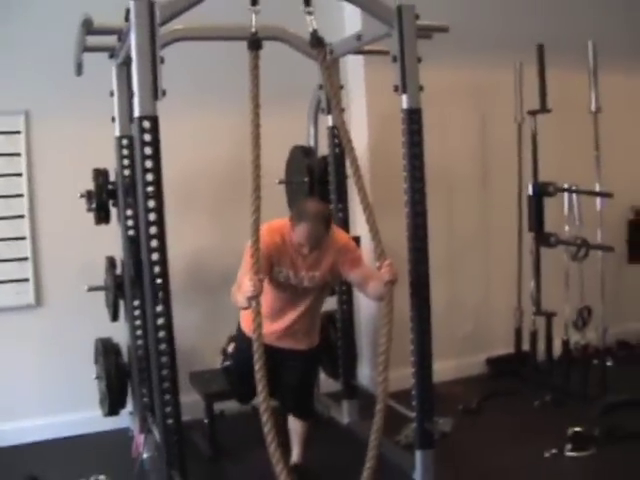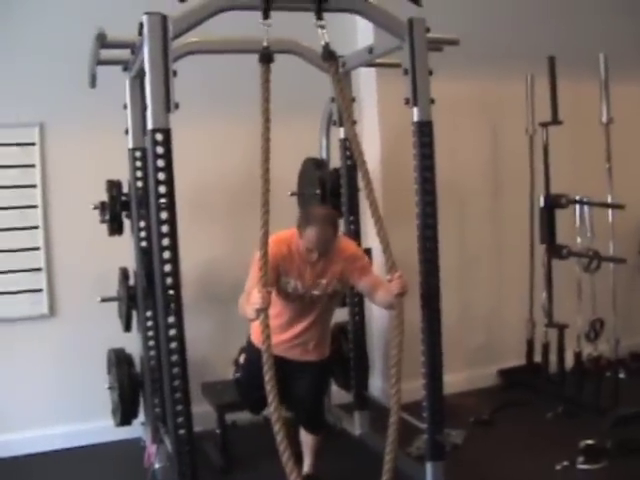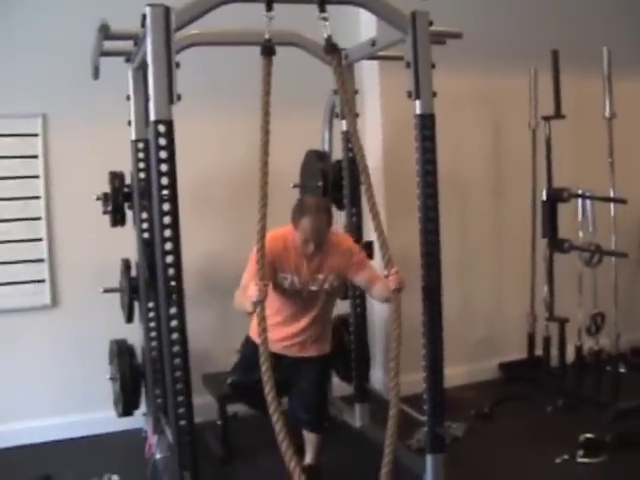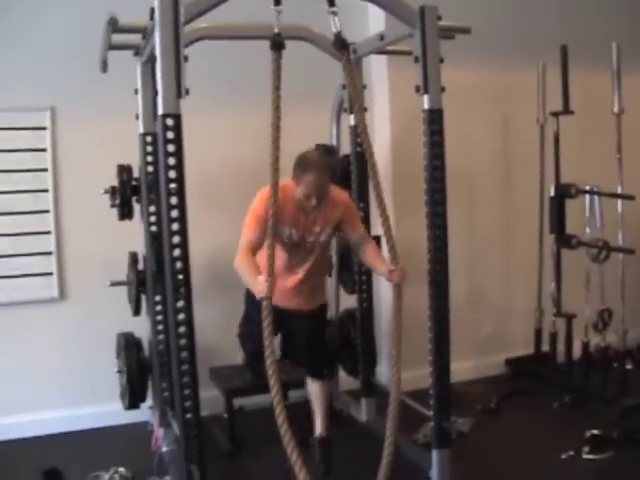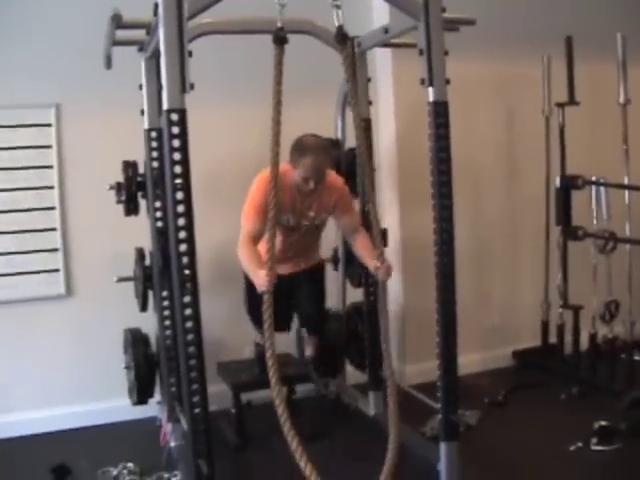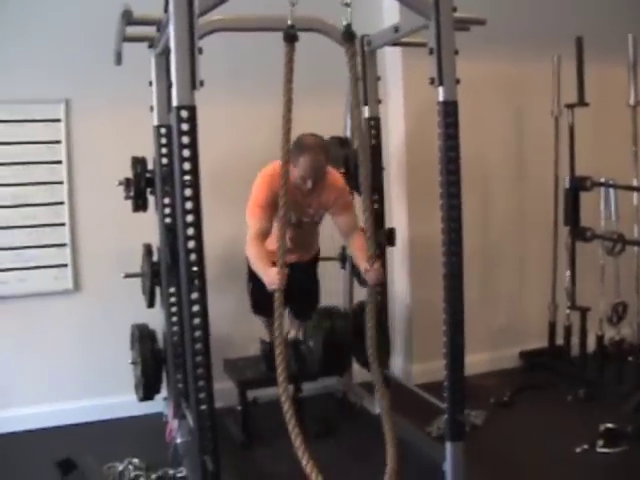
dt=0.2s
person 1, frame 1
left shoulder: (340, 244)
right shoulder: (269, 236)
left elbow: (367, 285)
right elbow: (238, 291)
left wrist: (383, 281)
right wrist: (245, 296)
left hip: (301, 339)
right hip: (257, 332)
left knee: (299, 403)
right knee: (240, 388)
right ankle: (234, 350)
person 1, frame 2
left shoulder: (348, 253)
right shoulder: (276, 247)
left elbow: (376, 291)
right elbow: (245, 301)
left wrist: (392, 292)
right wrist: (252, 307)
left hip: (311, 350)
right hip: (267, 343)
left knee: (310, 415)
right knee: (249, 398)
right ankle: (246, 362)
person 1, frame 3
left shoulder: (344, 248)
right shoulder: (272, 244)
left elbow: (373, 285)
right elbow: (240, 297)
left wrist: (389, 287)
right wrist: (249, 301)
left hip: (312, 347)
right hip: (266, 340)
left knee: (311, 413)
right knee: (242, 390)
person 1, frame 4
left shoulder: (340, 201)
right shoulder: (270, 198)
left elbow: (362, 242)
right elbow: (244, 253)
left wrist: (386, 269)
right wrist: (254, 280)
left hip: (309, 300)
right hip: (267, 296)
left knee: (315, 366)
left ankle: (321, 435)
person 1, frame 5
left shoulder: (335, 187)
right shoulder: (268, 183)
left elbow: (354, 233)
right elbow: (246, 242)
left wrist: (373, 263)
right wrist: (257, 276)
left hip: (307, 265)
right hip: (267, 264)
left knee: (313, 317)
right knee: (264, 320)
left ankle: (312, 356)
right ankle: (262, 345)
person 1, frame 6
left shoulder: (335, 184)
right shoulder: (270, 180)
left elbow: (351, 231)
right elbow: (255, 238)
left wrist: (365, 265)
right wrist: (267, 274)
left hip: (304, 254)
right hip: (270, 254)
left knee: (304, 306)
right knee: (266, 308)
